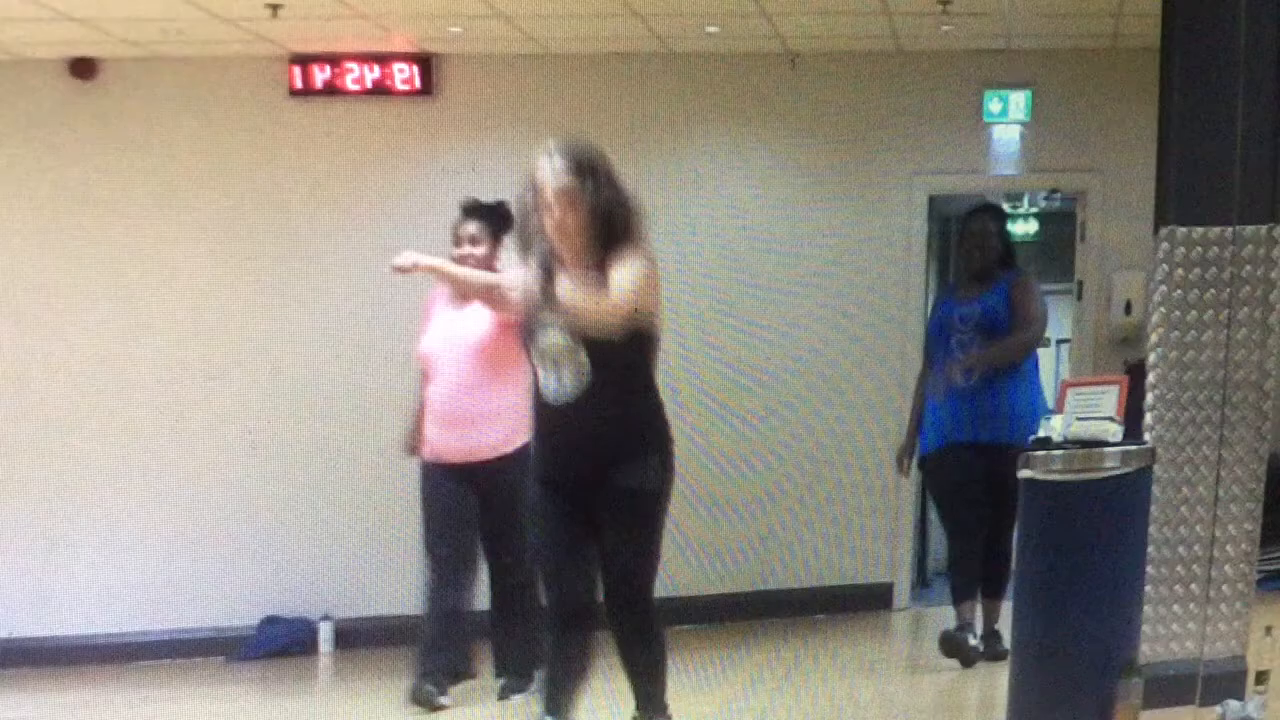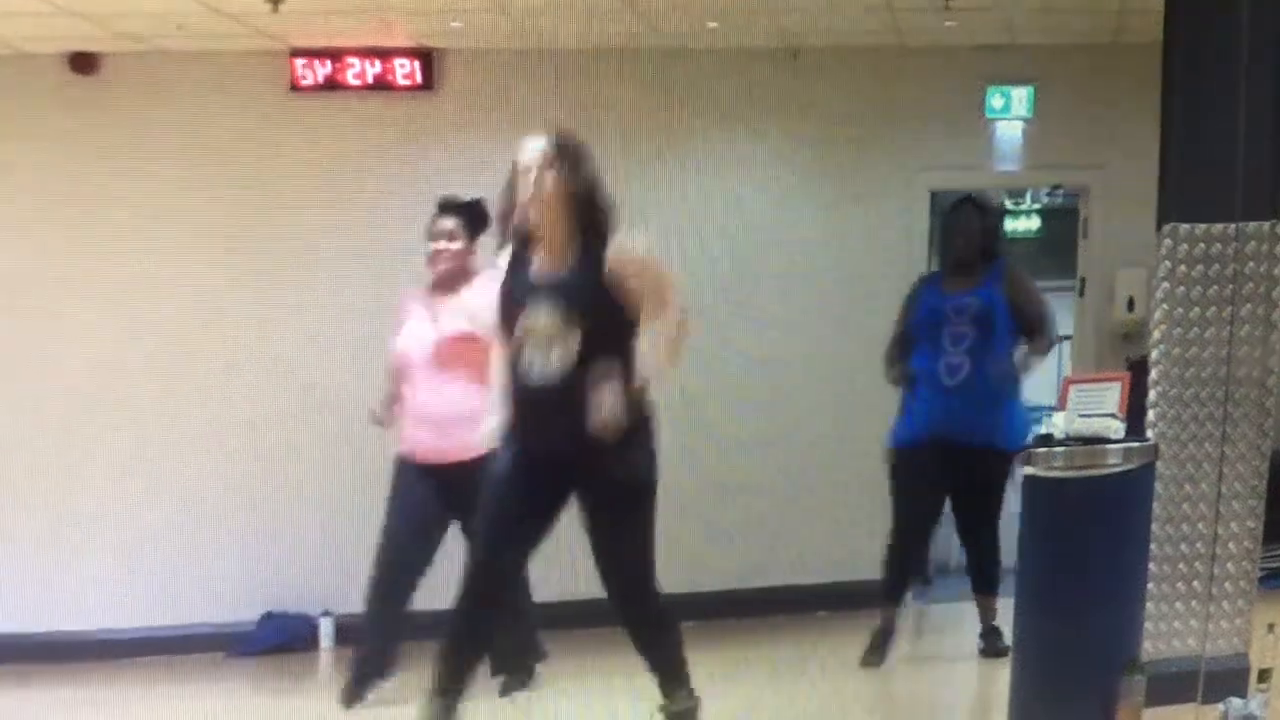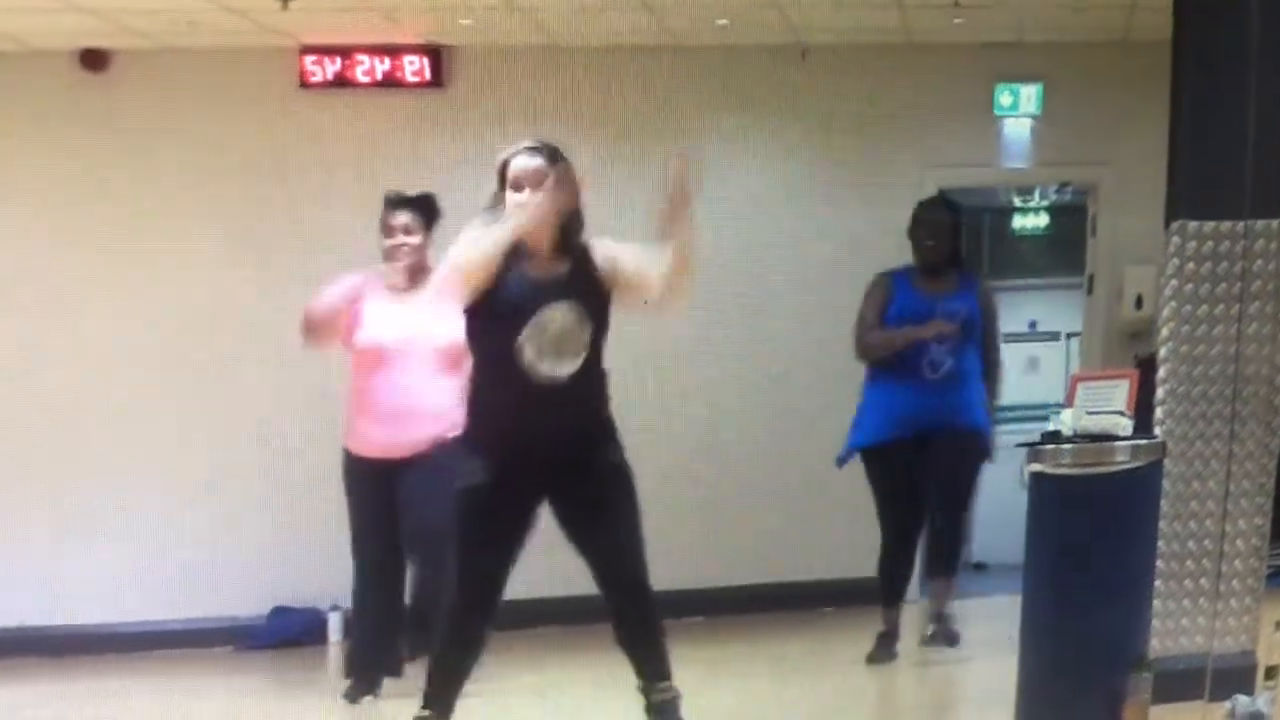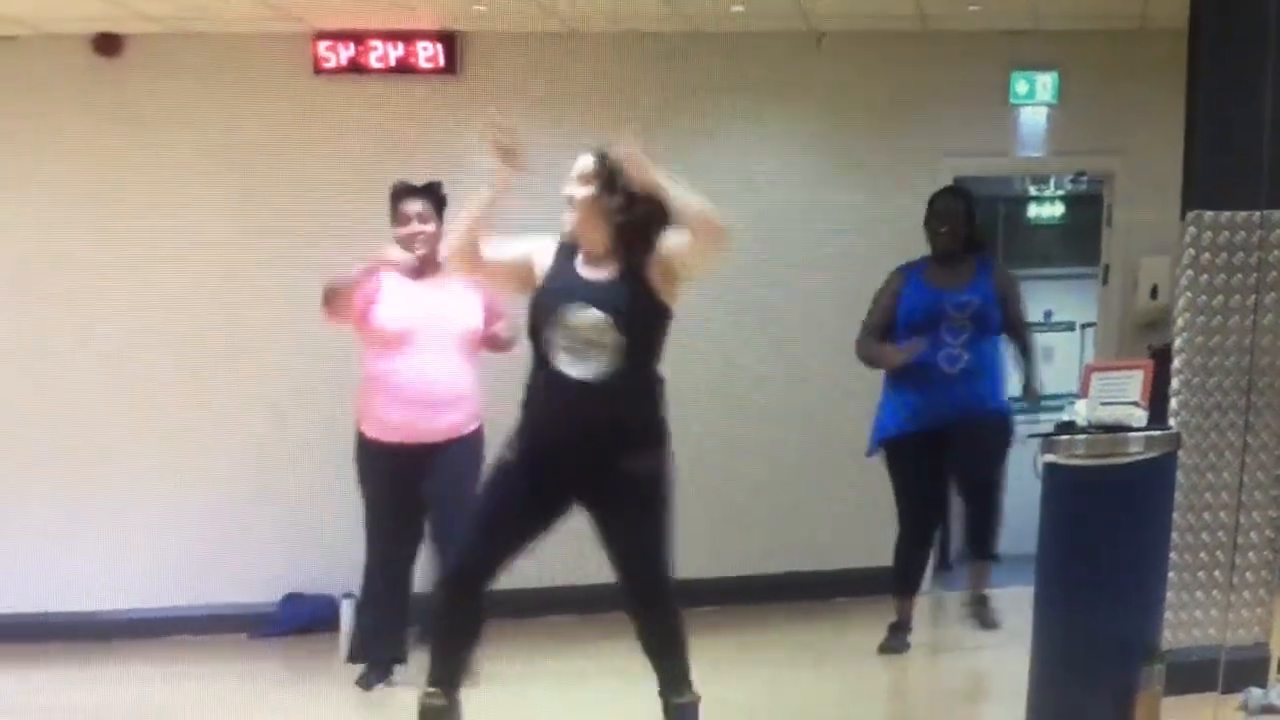
dt=0.4s
person 1, frame 1
left shoulder: (630, 264)
right shoulder: (537, 271)
left elbow: (609, 313)
left wrist: (539, 291)
left hip: (629, 465)
right hip: (556, 469)
left knee: (628, 602)
right knee: (568, 604)
person 1, frame 2
left shoulder: (613, 257)
right shoulder: (515, 262)
left elbow: (670, 319)
left wrist: (631, 382)
left hip: (609, 453)
right hip: (533, 453)
left knee: (632, 590)
right knee: (483, 583)
person 1, frame 3
left shoulder: (594, 261)
right shoulder: (483, 260)
left elbow: (665, 287)
right elbow: (454, 274)
left wrist: (678, 220)
right wrist: (515, 219)
left hip: (586, 453)
right hip: (500, 461)
left knee: (630, 590)
right knee: (473, 600)
person 1, frame 4
left shoulder: (657, 264)
right shoulder: (549, 258)
left elbow: (713, 237)
right elbow: (460, 258)
left wrist: (653, 178)
right wrist: (500, 183)
left hip: (626, 455)
right hip: (539, 452)
left knee: (649, 590)
right knee: (463, 573)
person 2, frame 1
right shoulder: (439, 299)
left elbow: (499, 296)
right wrist: (417, 423)
left hip: (506, 455)
right hip: (443, 459)
left knee: (512, 562)
right knee: (447, 565)
left ankle: (518, 667)
right ankle: (438, 671)
person 2, frame 2
left shoulder: (496, 286)
right shoulder: (413, 305)
left wrist: (456, 318)
right wrist: (390, 405)
left hip: (483, 455)
right hip: (419, 459)
right knee: (396, 561)
left ankle: (518, 660)
right ankle: (369, 669)
person 2, frame 3
left shoulder: (457, 291)
right shoulder: (359, 292)
right elbow: (312, 330)
left wrist: (479, 370)
right wrist: (365, 288)
left hip: (439, 448)
right hip: (368, 453)
left knee: (431, 549)
right knee: (373, 559)
right ankle: (368, 666)
person 2, frame 4
left shoulder: (471, 279)
right shoulder: (374, 279)
left elbow: (499, 338)
right elbow: (332, 301)
left wrist: (500, 335)
right wrist: (374, 264)
left hip: (457, 438)
right hip: (385, 440)
left knee: (455, 542)
right knee: (388, 549)
right ankle: (379, 653)
person 3, frame 1
left shoulder: (1019, 287)
right shoulder: (946, 299)
left elbow: (1028, 338)
right elbow: (929, 369)
left wrist: (974, 361)
right wrist: (911, 434)
left hip: (1009, 432)
right hip: (950, 433)
left knee: (997, 531)
right knee: (962, 530)
left ankle: (990, 630)
right ankle: (965, 629)
person 3, frame 2
left shoulder: (1008, 282)
right shoulder: (925, 288)
left elbow: (1045, 333)
right elbow: (897, 347)
left wrist: (1021, 362)
right wrist: (897, 369)
left hip: (987, 430)
right hip: (924, 428)
left knee: (980, 529)
right knee: (910, 528)
left ankle: (990, 627)
right ankle: (884, 628)
person 3, frame 3
left shoulder: (976, 291)
right shoulder: (888, 285)
left elbow: (990, 357)
right elbow: (865, 344)
left wrist: (988, 415)
right wrist: (919, 332)
left hip: (957, 421)
right hip: (892, 426)
left knee: (948, 512)
right knee: (899, 528)
left ankle: (938, 616)
right ankle: (889, 632)
person 3, frame 4
left shoulder: (993, 276)
right shoulder: (904, 279)
left elbow: (1019, 333)
right elbow: (867, 340)
left wrist: (1029, 375)
right wrist: (890, 354)
left hip: (979, 412)
right hip: (913, 418)
left knee: (983, 491)
right knee: (917, 520)
left ankle: (978, 594)
right ankle: (901, 622)
